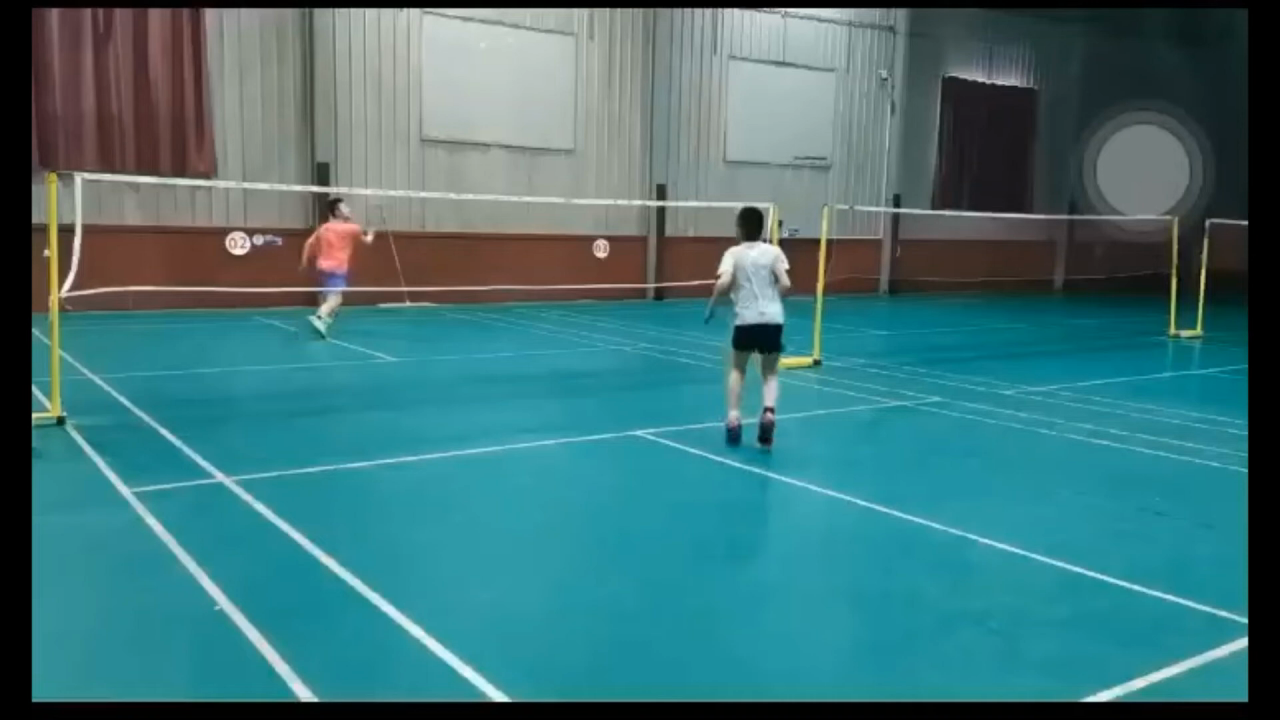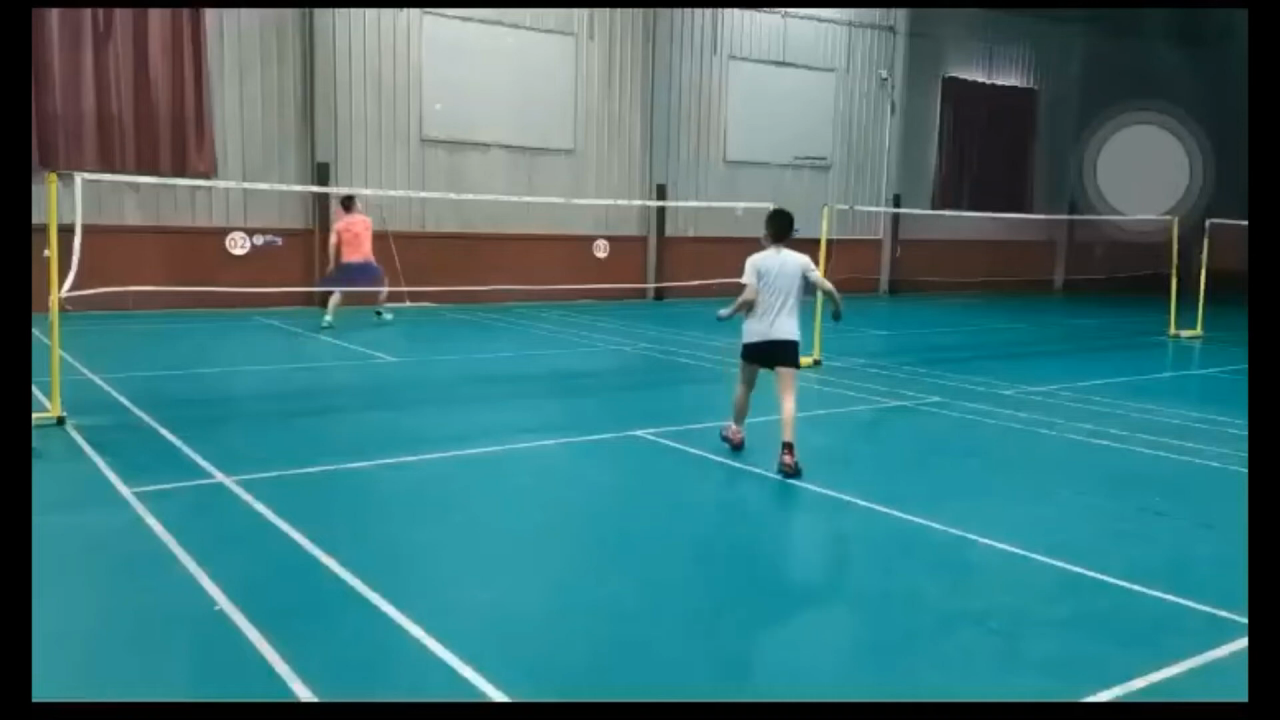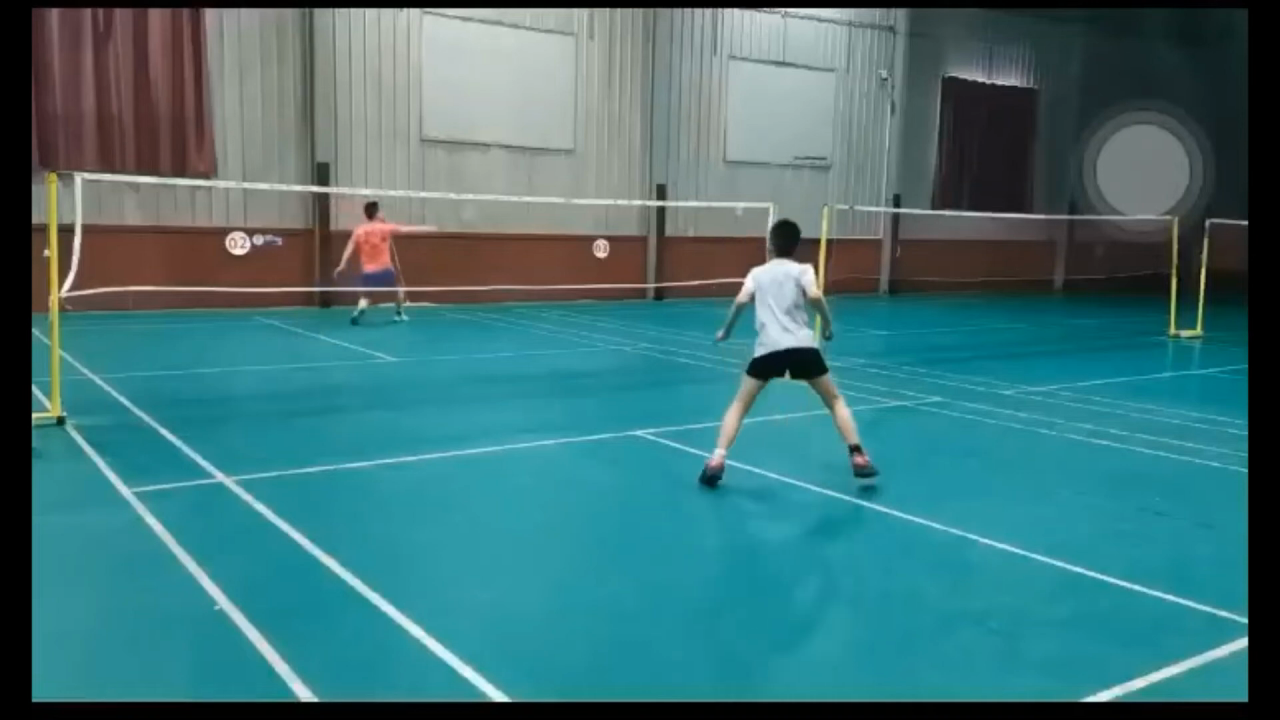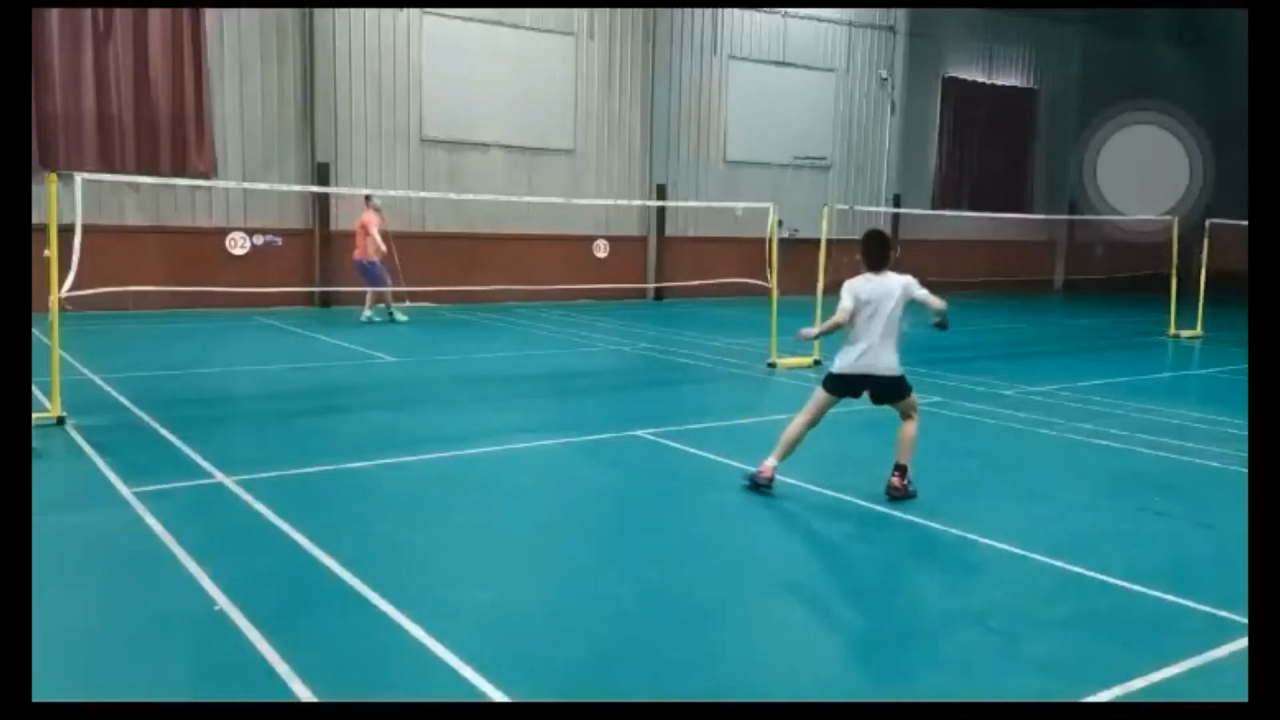
dt=0.3s
person 1, frame 1
left shoulder: (733, 254)
right shoulder: (774, 252)
left elbow: (723, 284)
right elbow: (785, 284)
left wrist: (710, 308)
left hip: (745, 320)
right hip: (772, 321)
left knee: (737, 370)
right knee: (770, 374)
left ankle: (734, 420)
right ankle: (768, 414)
person 1, frame 2
left shoulder: (755, 260)
right shoulder: (801, 260)
left elbow: (749, 297)
right elbow: (826, 288)
left wrist: (728, 312)
right wrist: (838, 306)
left hip: (756, 335)
right hip: (786, 337)
left knee: (745, 385)
right knee: (787, 397)
left ankle: (736, 433)
right ankle: (787, 454)
person 1, frame 3
left shoulder: (756, 273)
right shoulder: (803, 270)
left elbow: (741, 300)
right elbow: (814, 295)
left wrist: (726, 329)
right wrist: (828, 324)
left hip: (768, 349)
right hip: (802, 347)
left knee: (739, 406)
right knee: (835, 400)
left ankle: (717, 461)
right ankle: (858, 457)
person 1, frame 4
left shoulder: (853, 286)
right shoulder: (904, 283)
left elbow: (841, 319)
right elbow: (939, 307)
left wrist: (814, 333)
right wrist: (942, 319)
left hip: (849, 367)
right hip: (886, 369)
left knee: (808, 417)
right knee: (911, 415)
left ankle: (767, 470)
right ankle: (899, 478)
